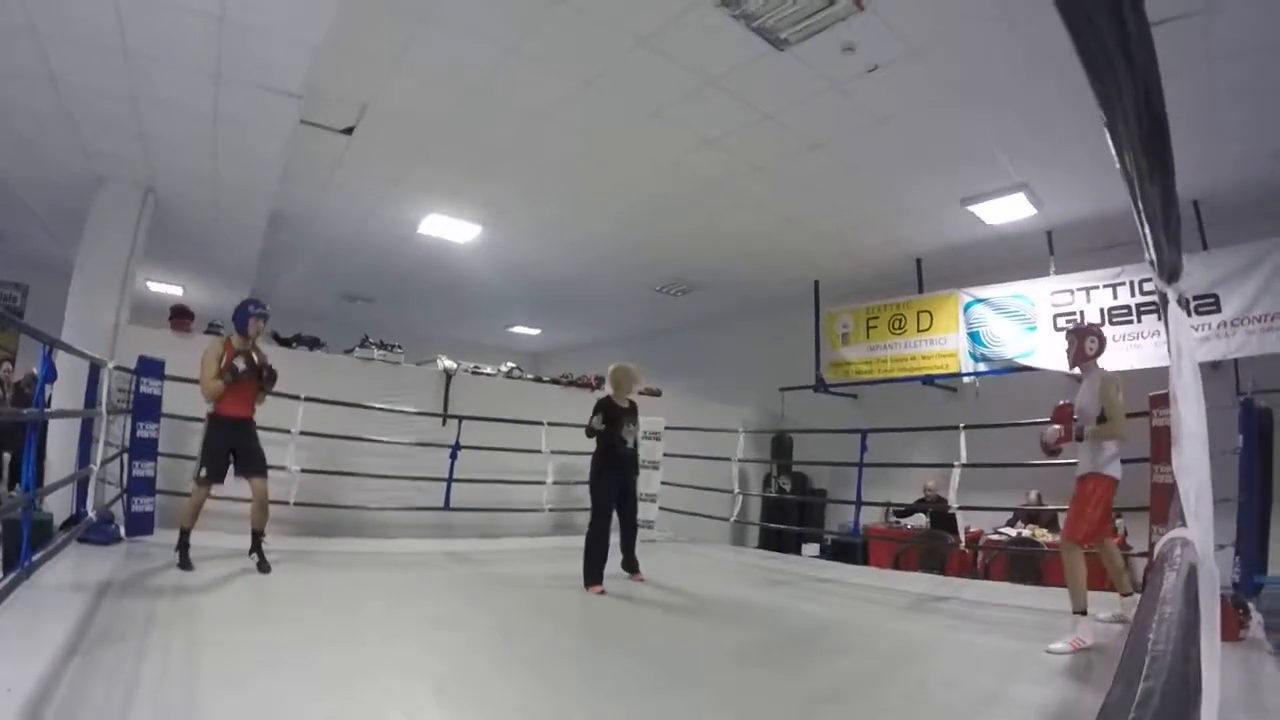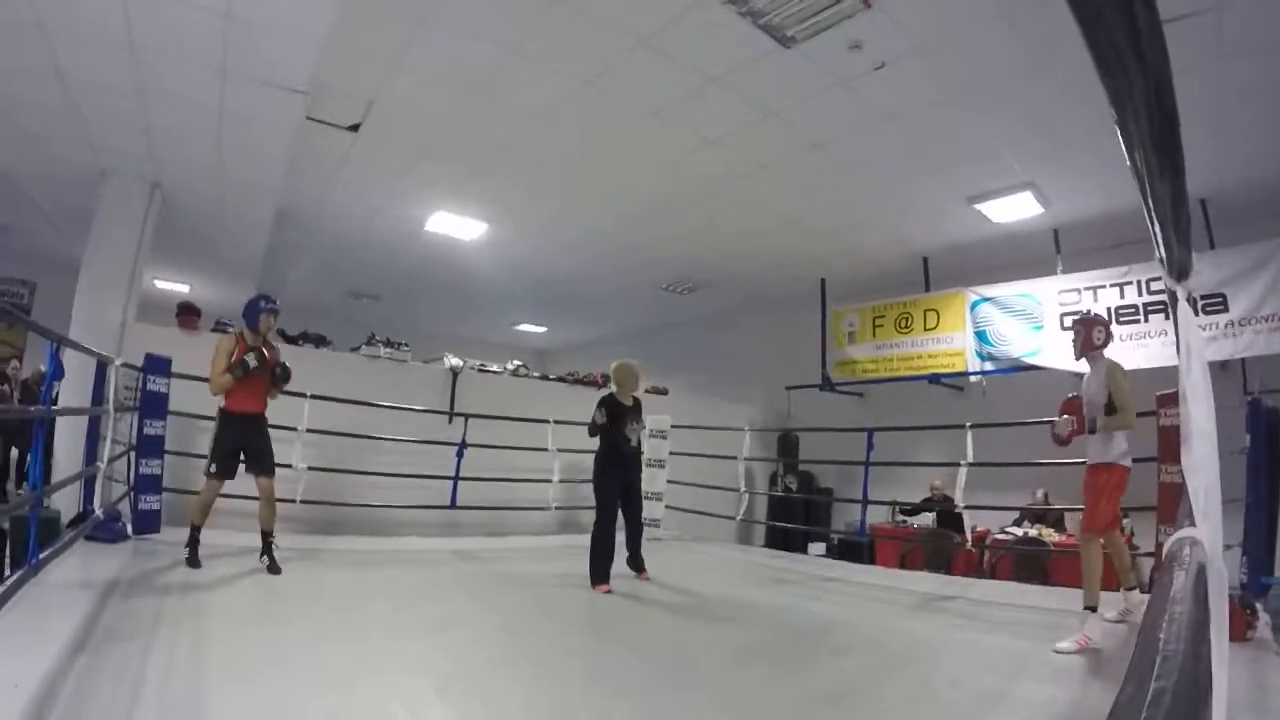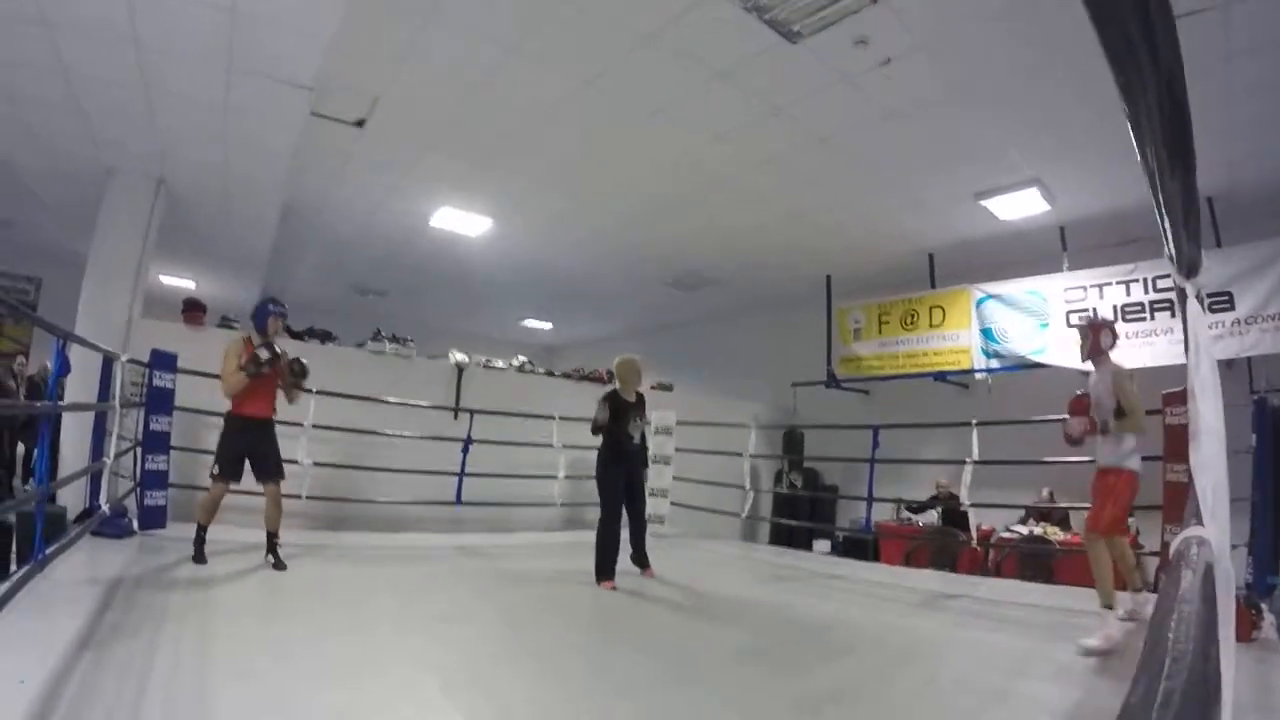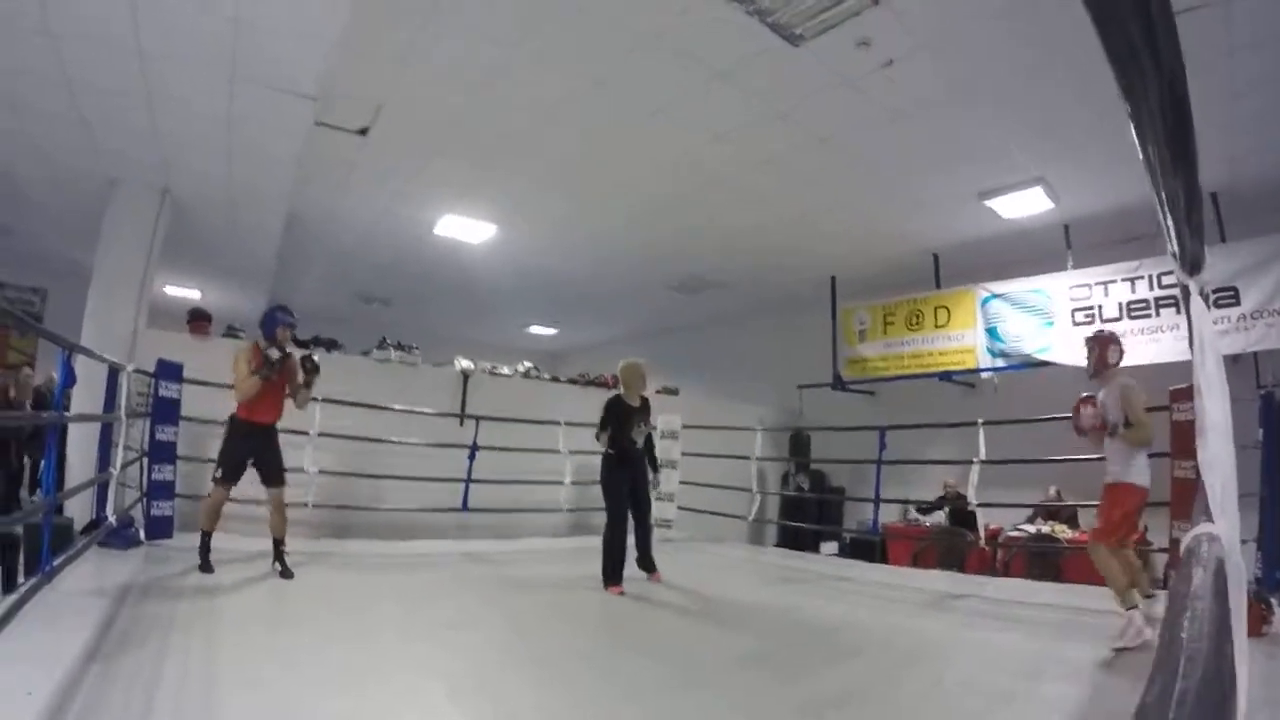
dt=0.1s
person 1, frame 1
left shoulder: (1105, 382)
right shoulder: (1086, 383)
left elbow: (1118, 430)
left wrist: (1073, 433)
right wrist: (1067, 427)
left hip: (1100, 473)
right hip: (1090, 471)
left knee: (1070, 544)
right knee: (1103, 540)
left ankle: (1080, 630)
right ankle: (1129, 605)
person 1, frame 2
left shoulder: (1111, 371)
right shoulder: (1091, 375)
left elbow: (1128, 418)
left wrist: (1083, 425)
right wrist: (1074, 421)
left hip: (1112, 464)
right hip: (1099, 462)
left knee: (1088, 537)
right knee: (1110, 533)
left ankle: (1089, 628)
right ankle: (1132, 600)
person 1, frame 3
left shoulder: (1117, 375)
right shoulder: (1096, 378)
left elbow: (1138, 422)
left wrist: (1096, 426)
right wrist: (1084, 421)
left hip: (1120, 467)
right hip: (1107, 465)
left knee: (1094, 536)
right knee: (1115, 536)
left ankle: (1109, 624)
right ankle: (1138, 601)
person 1, frame 4
left shoulder: (1126, 389)
right shoulder: (1103, 393)
left elbow: (1146, 436)
left wrist: (1105, 427)
right wrist: (1093, 429)
left hip: (1130, 481)
right hip: (1117, 479)
left knee: (1099, 546)
right knee: (1119, 546)
left ankle: (1137, 620)
right ankle: (1147, 605)
person 2, frame 1
left shoulder: (259, 355)
right shoulder: (219, 348)
right elbow: (207, 393)
left wrist: (266, 385)
right wrist: (231, 374)
left hip: (246, 427)
right hip: (221, 425)
left knee: (261, 492)
right knee: (201, 491)
left ankle: (257, 548)
right ankle: (182, 547)
person 2, frame 2
left shoulder: (271, 351)
right shoulder: (229, 343)
right elbow: (215, 387)
left wrist: (280, 380)
right wrist: (240, 368)
left hip: (257, 424)
right hip: (231, 420)
left knee: (267, 489)
right knee: (211, 488)
left ankle: (267, 550)
right ankle: (192, 545)
person 2, frame 3
left shoulder: (280, 355)
right shoulder: (239, 346)
left elbow: (291, 399)
right elbow: (228, 390)
left wrist: (297, 381)
right wrist: (253, 366)
left hip: (265, 427)
right hip: (238, 424)
left knee: (274, 492)
right knee: (218, 489)
left ankle: (272, 549)
right ankle: (199, 543)
person 2, frame 4
left shoulder: (288, 360)
right shoulder: (248, 352)
left elbow: (301, 402)
right elbow: (242, 394)
left wrist: (310, 379)
right wrist: (266, 367)
left hip: (267, 433)
right hip: (242, 429)
left knee: (277, 498)
right knee: (219, 494)
left ankle: (279, 556)
right ankle: (204, 550)
person 3, frame 1
left shoulder: (633, 406)
right shoulder: (604, 404)
right elbow: (590, 433)
left wrist: (637, 469)
right wrist: (594, 427)
left hip: (626, 469)
right hip: (604, 469)
left knee: (630, 519)
right knee: (600, 521)
left ankle: (630, 564)
right ankle: (593, 579)
person 3, frame 2
left shoulder: (637, 403)
right shoulder: (608, 402)
right elbow: (593, 432)
left wrist: (639, 467)
right wrist: (596, 422)
left hip: (630, 468)
right hip: (608, 467)
left knee: (635, 517)
right knee: (606, 521)
left ankle: (636, 562)
right ankle: (599, 578)
person 3, frame 3
left shoulder: (640, 398)
right shoulder: (611, 398)
right elbow: (595, 430)
left wrist: (644, 464)
right wrist: (599, 420)
left hip: (634, 464)
right hip: (611, 464)
left knee: (638, 514)
right knee: (610, 517)
left ankle: (640, 558)
right ankle: (605, 574)
person 3, frame 4
left shoulder: (645, 403)
right shoulder: (614, 404)
right elbow: (600, 435)
left wrist: (654, 468)
right wrist: (603, 439)
left hip: (638, 468)
right hip: (615, 469)
left knee: (643, 518)
right knee: (617, 522)
left ankle: (647, 563)
right ankle: (612, 579)
